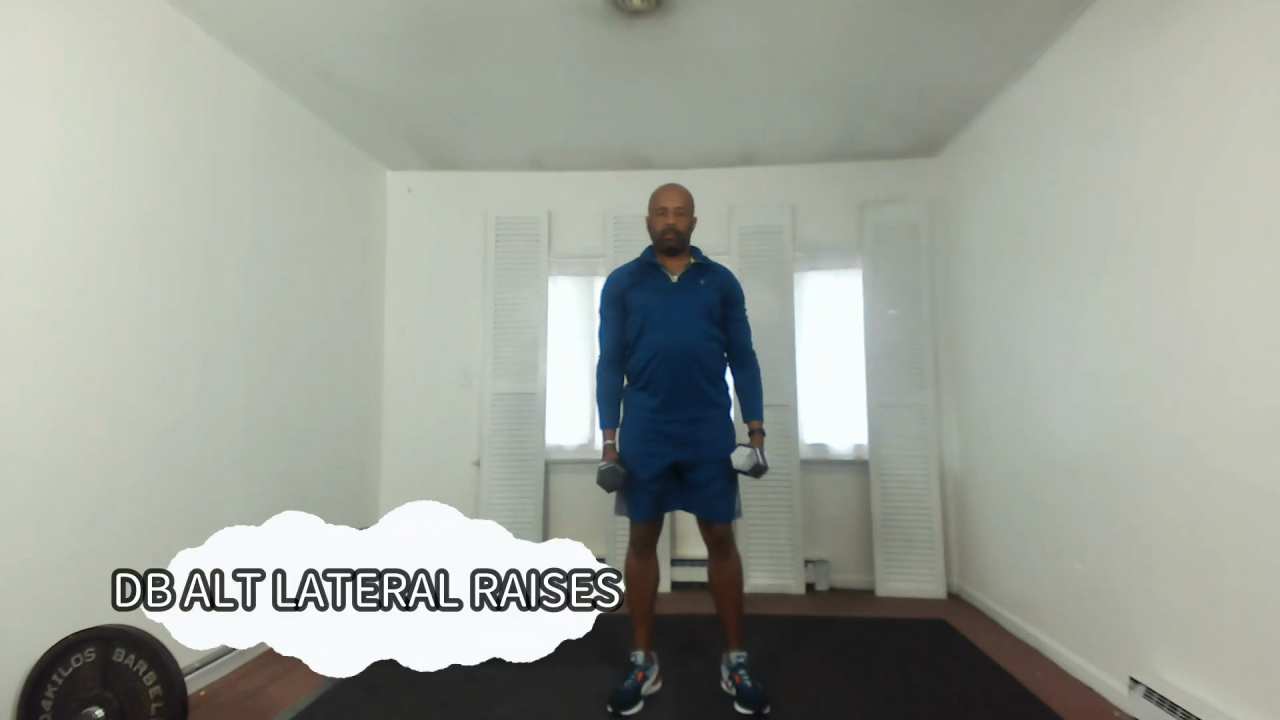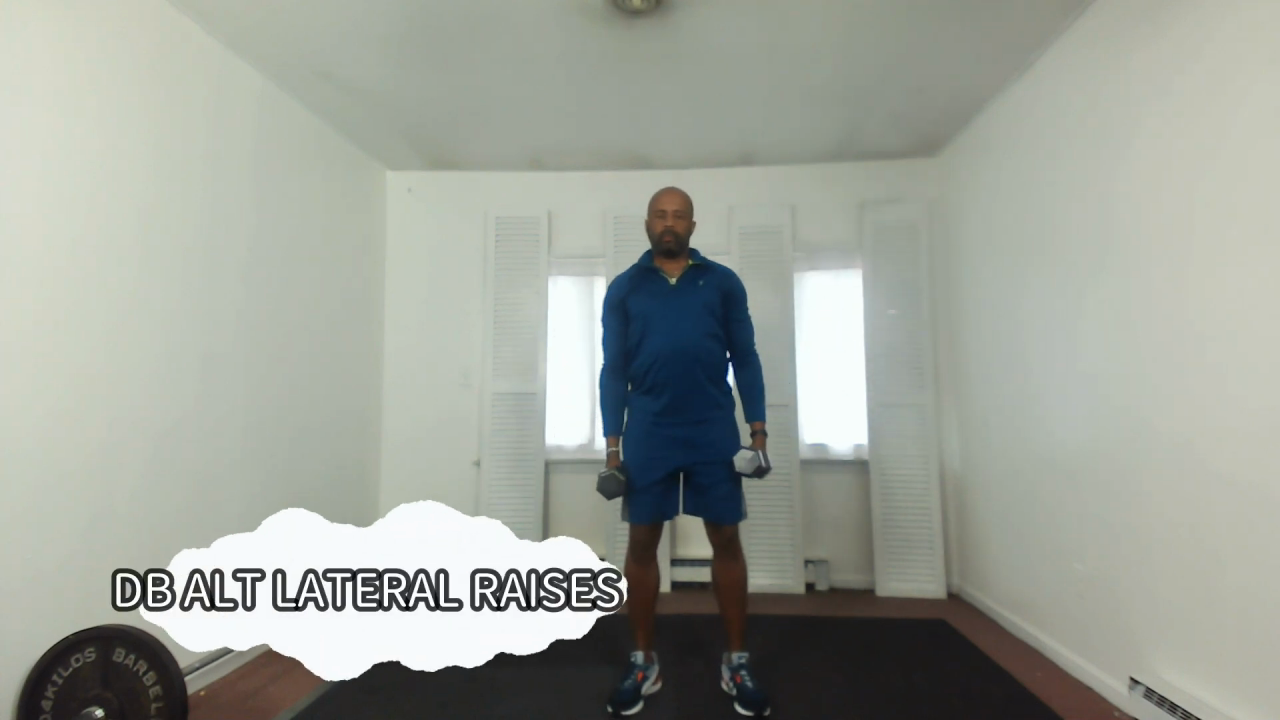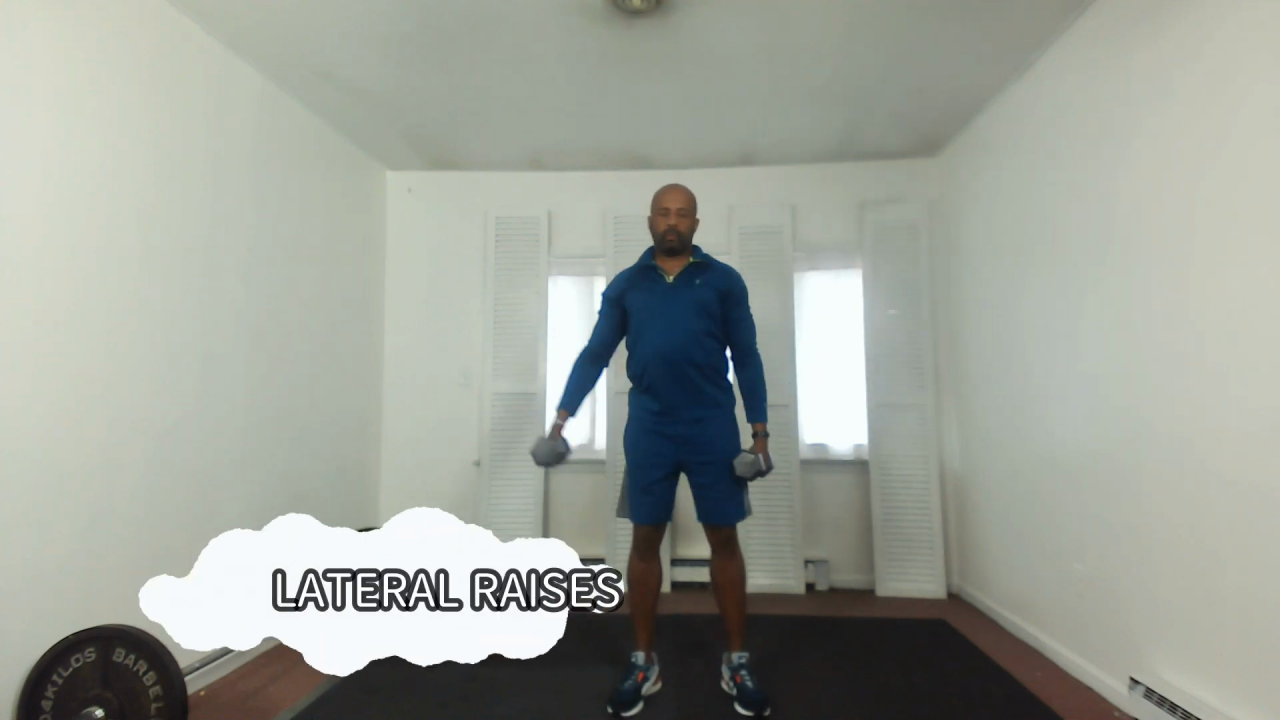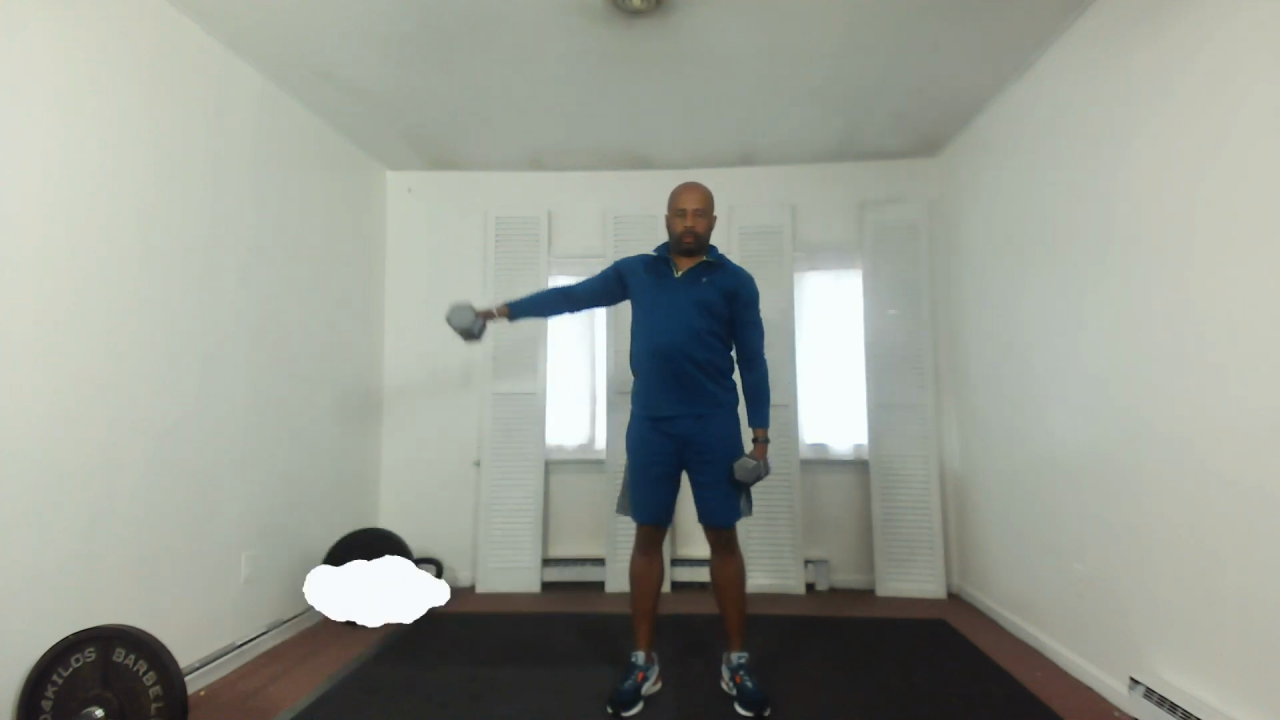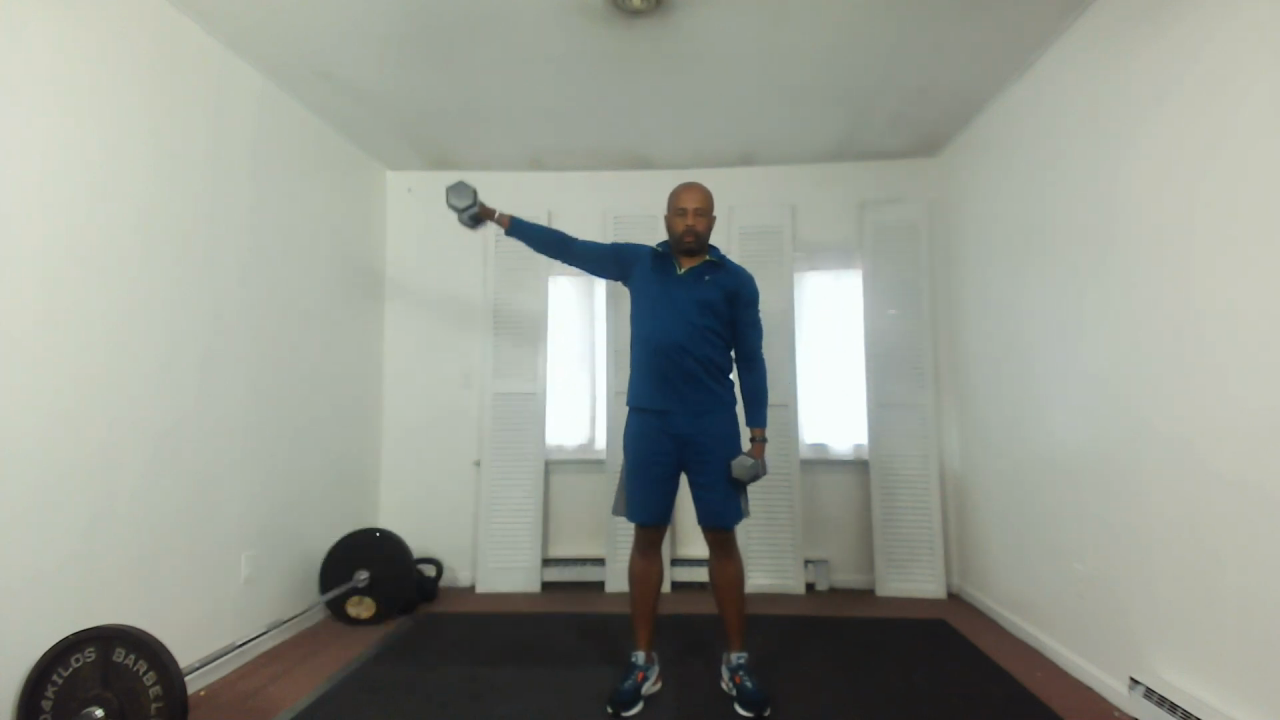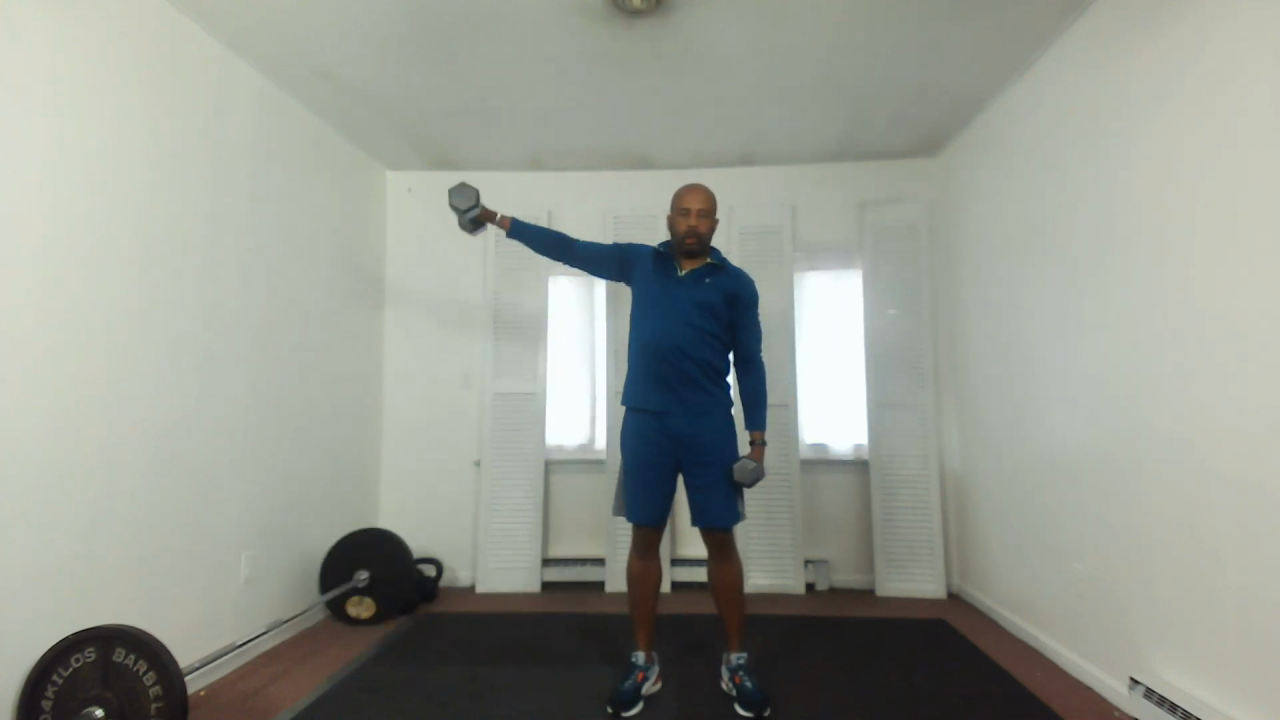
dt=0.3s
person 1, frame 1
left shoulder: (722, 282)
right shoulder: (622, 283)
left elbow: (742, 357)
right elbow: (610, 362)
left wrist: (755, 426)
right wrist: (610, 434)
left hip: (710, 430)
right hip: (644, 431)
left knee: (720, 539)
right knee: (642, 539)
left ankle: (735, 662)
right ankle: (643, 662)
person 1, frame 2
left shoulder: (723, 282)
right shoulder: (623, 289)
left elbow: (745, 357)
right elbow: (613, 370)
left wrist: (758, 428)
right wrist: (612, 442)
left hip: (714, 430)
right hip: (648, 433)
left knee: (726, 540)
right knee: (642, 543)
left ankle: (736, 663)
right ankle: (642, 663)
person 1, frame 3
left shoulder: (724, 280)
right shoulder: (625, 285)
left elbow: (745, 355)
right elbow: (596, 351)
left wrist: (758, 427)
right wrist: (563, 412)
left hip: (713, 428)
right hip: (649, 427)
left knee: (723, 539)
right knee: (645, 540)
left ankle: (736, 663)
right ankle: (642, 662)
person 1, frame 4
left shoulder: (735, 281)
right shoulder: (635, 271)
left elbow: (752, 360)
right elbow: (572, 295)
left wrist: (760, 433)
right wrist: (506, 311)
left hip: (714, 427)
right hip: (650, 426)
left knee: (723, 538)
right knee: (647, 538)
left ankle: (736, 663)
right ankle: (642, 663)
person 1, frame 5
left shoulder: (736, 281)
right shoulder: (637, 263)
left elbow: (750, 360)
right elbow: (568, 247)
left wrist: (758, 433)
right wrist: (503, 219)
left hip: (713, 425)
right hip: (649, 423)
left knee: (721, 539)
right knee: (647, 538)
left ankle: (736, 663)
right ankle: (643, 663)
person 1, frame 6
left shoulder: (736, 283)
right shoulder: (639, 263)
left elbow: (749, 364)
right elbow: (570, 249)
left wrist: (757, 436)
right wrist: (503, 222)
left hip: (710, 427)
right hip: (646, 424)
left knee: (720, 540)
right knee: (644, 539)
left ankle: (736, 663)
right ankle: (642, 663)
